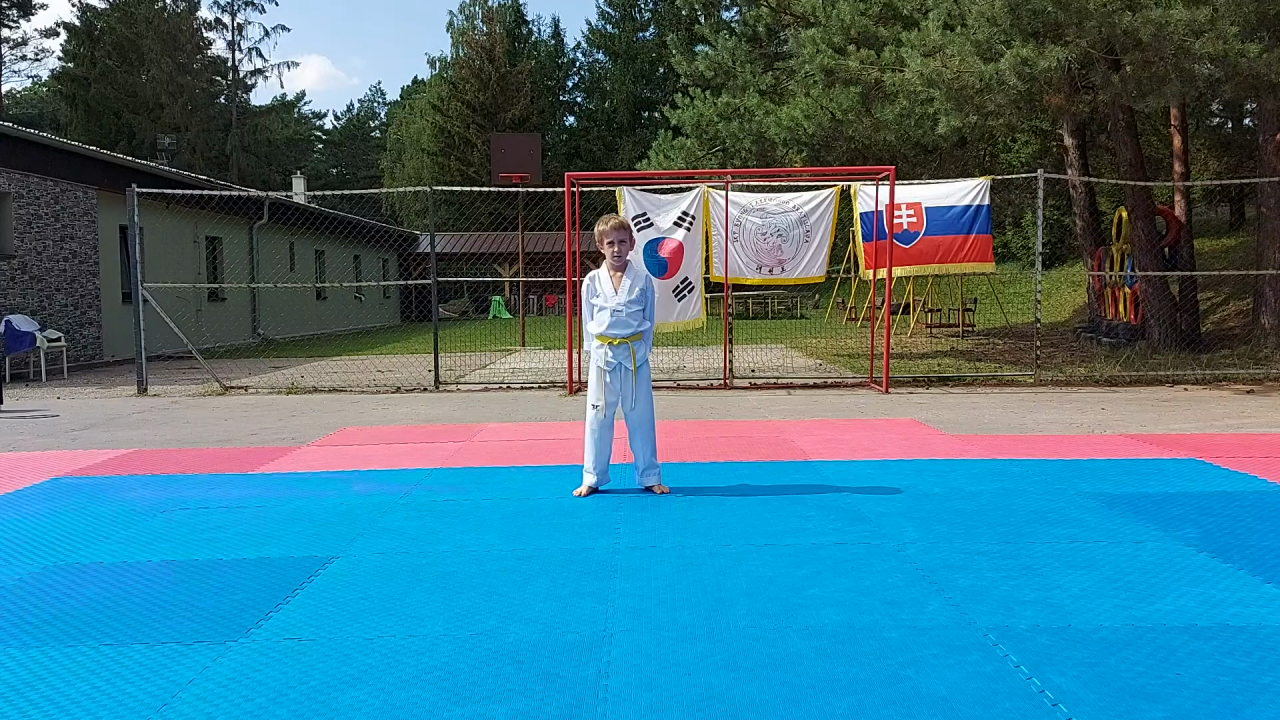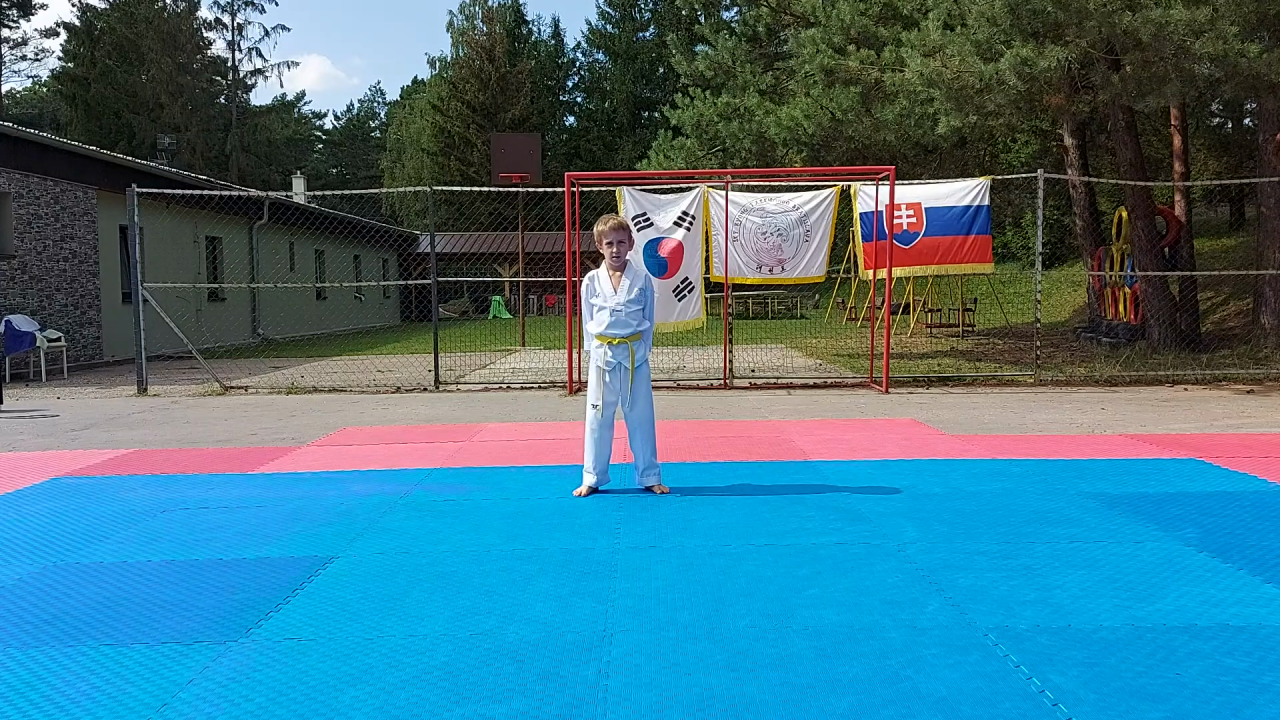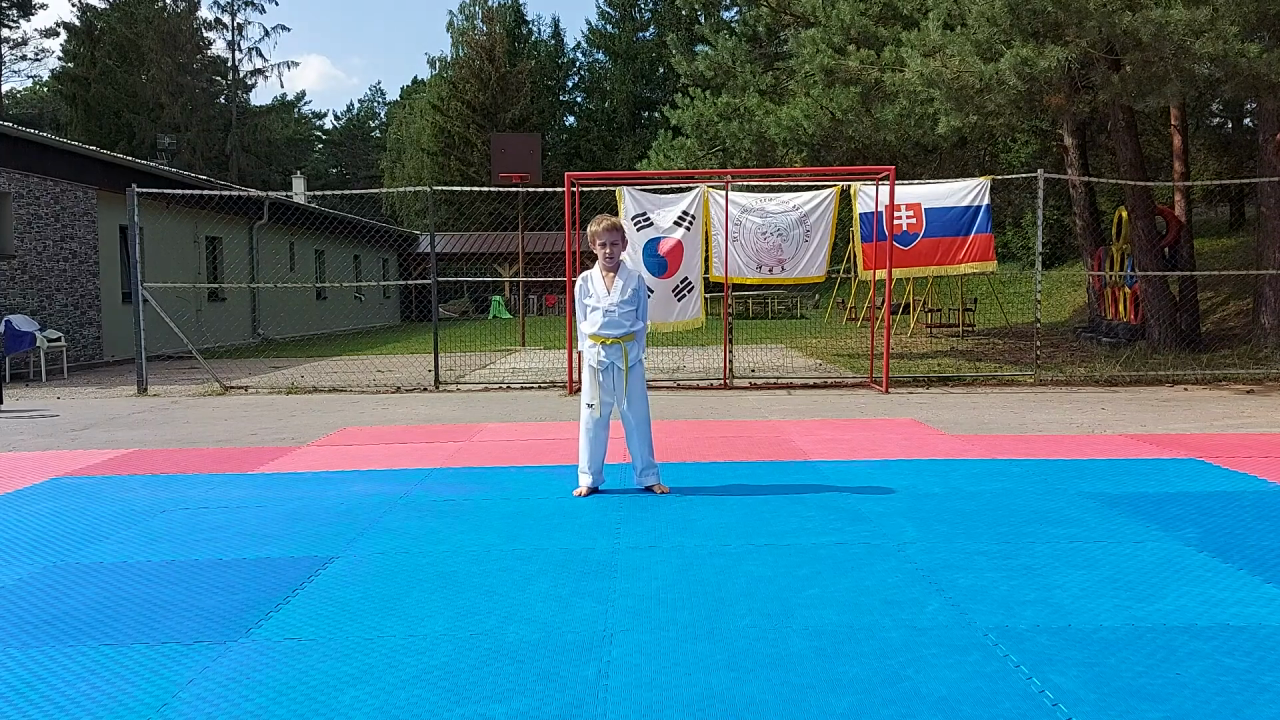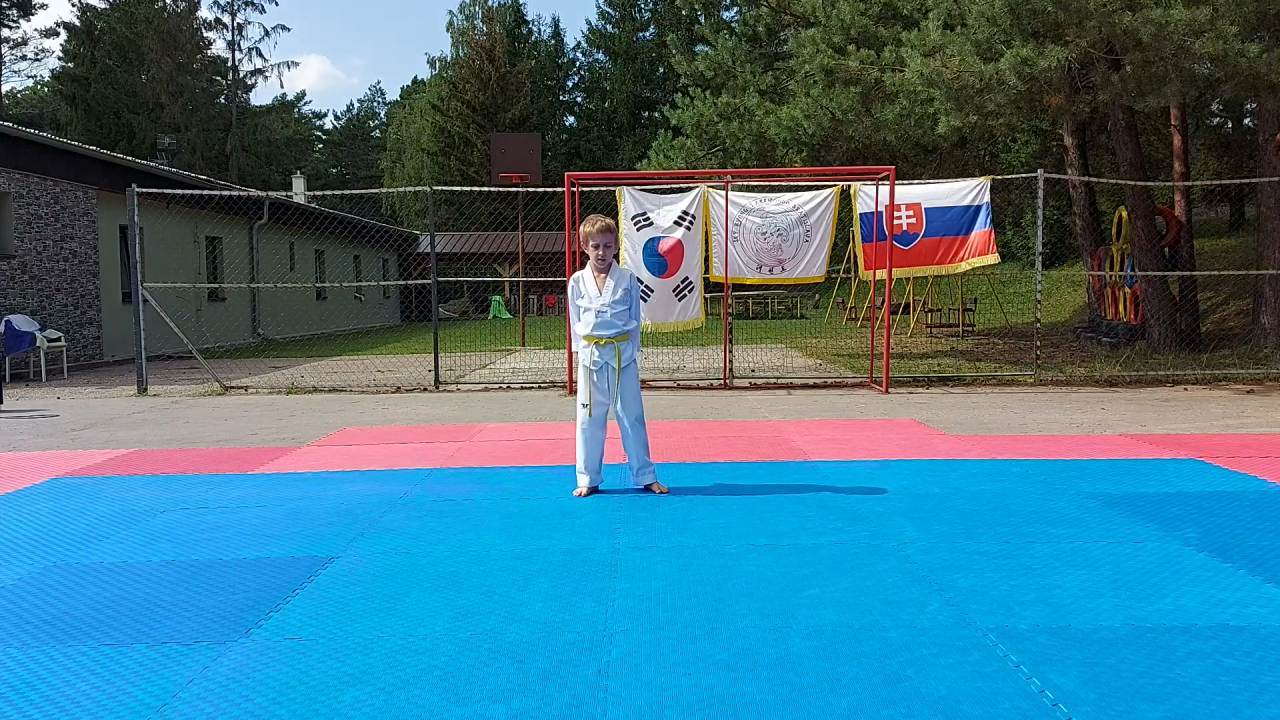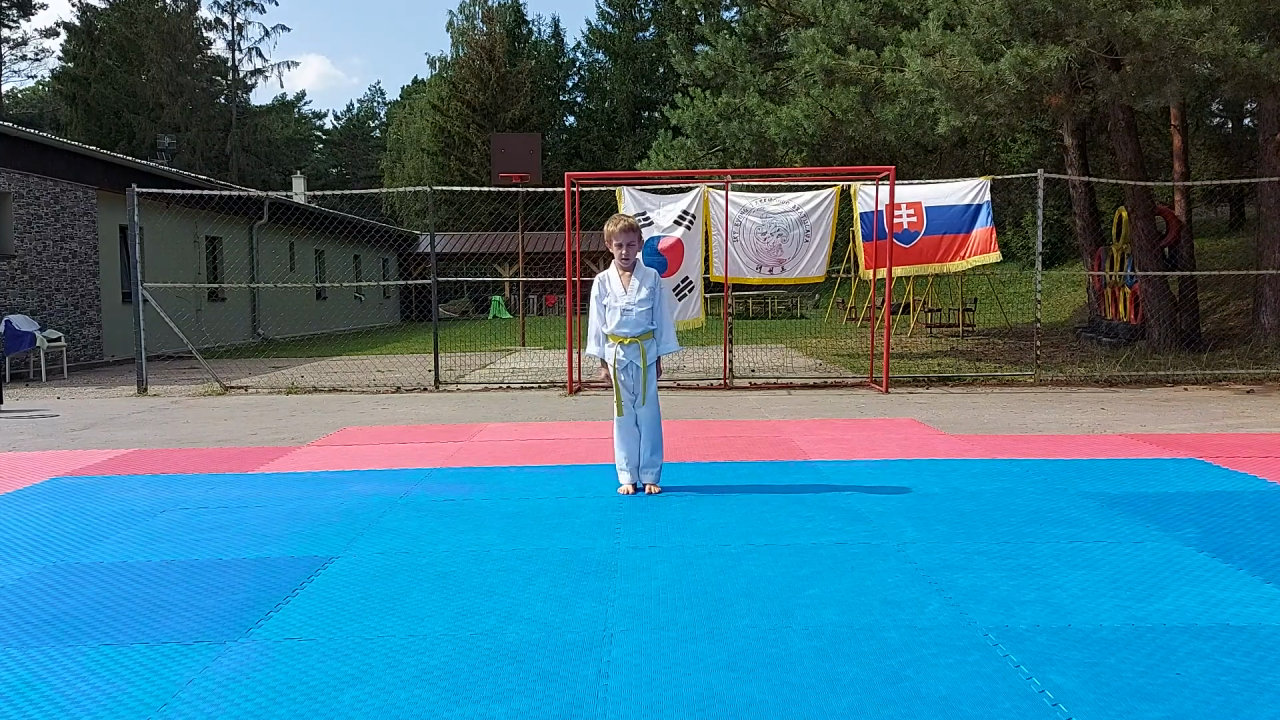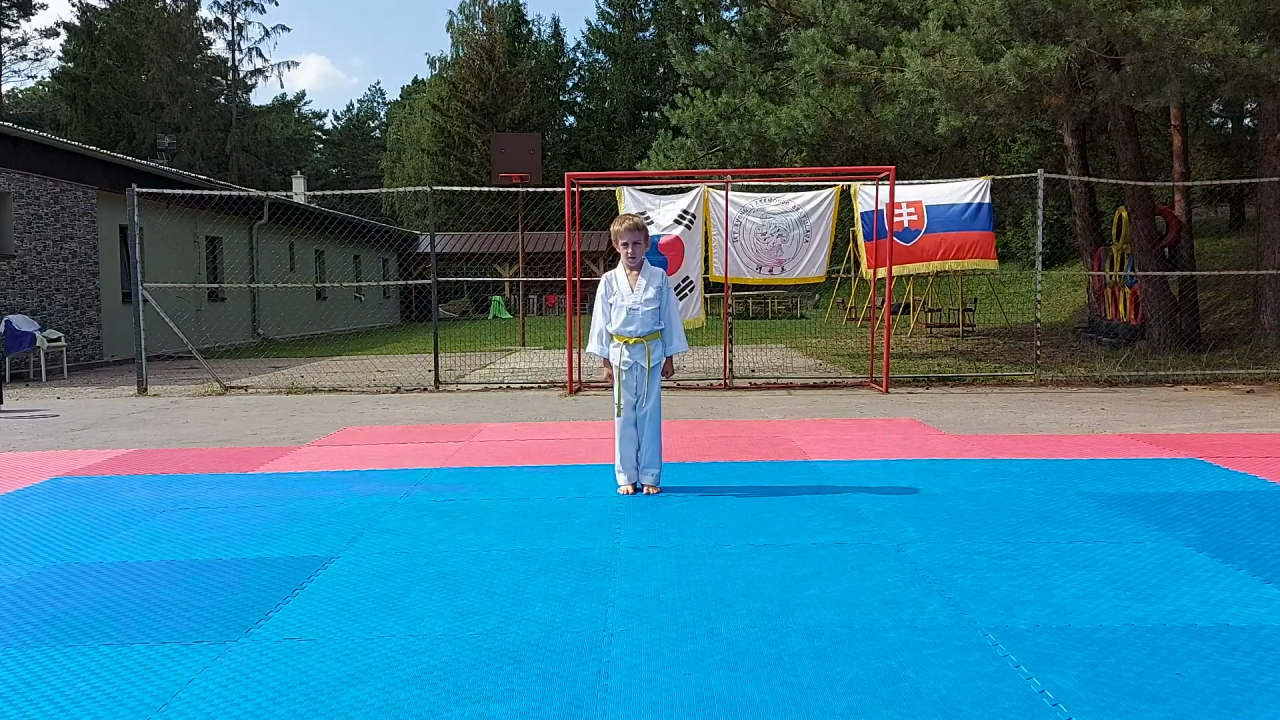
dt=0.5s
person 1, frame 1
left shoulder: (643, 279)
right shoulder: (592, 281)
left elbow: (649, 320)
right elbow: (588, 322)
left wrist: (640, 349)
right wrist: (601, 349)
left hip: (635, 356)
right hip: (603, 356)
left knee: (641, 417)
right knee: (598, 418)
left ankle: (650, 476)
right ankle: (593, 478)
person 1, frame 2
left shoulder: (642, 279)
right shoulder: (591, 281)
left elbow: (648, 320)
right elbow: (588, 322)
left wrist: (639, 349)
right wrist: (600, 348)
left hip: (634, 356)
right hip: (603, 356)
left knee: (641, 417)
right knee: (598, 417)
left ankle: (650, 476)
right ankle: (593, 478)
person 1, frame 3
left shoulder: (635, 280)
right shoulder: (585, 282)
left elbow: (642, 320)
right elbow: (582, 322)
left wrist: (632, 350)
right wrist: (593, 350)
left hip: (628, 355)
right hip: (596, 356)
left knee: (637, 416)
right knee: (593, 418)
left ankle: (649, 477)
right ankle: (589, 478)
person 1, frame 4
left shoulder: (628, 279)
right shoulder: (577, 282)
left elbow: (635, 320)
right elbow: (576, 323)
left wrist: (627, 351)
right wrist: (587, 349)
left hip: (622, 355)
right hip: (591, 356)
left knee: (631, 416)
right knee: (589, 418)
left ankle: (646, 476)
right ankle: (589, 479)
person 1, frame 5
left shoulder: (652, 278)
right shoulder: (602, 281)
left elbow: (663, 319)
right elbow: (596, 323)
left wrist: (660, 357)
right wrist: (603, 362)
left hip: (645, 352)
right hip: (617, 353)
left knee: (648, 414)
right knee: (623, 416)
left ankle: (650, 475)
right ankle: (628, 476)
person 1, frame 6
left shoulder: (659, 278)
right shoulder: (609, 281)
left elbow: (670, 318)
right elbow: (601, 322)
left wrist: (669, 357)
right wrist: (606, 361)
left hip: (651, 354)
right hip: (621, 354)
left knee: (649, 415)
right knee: (624, 416)
left ankle: (649, 477)
right ankle: (627, 477)
